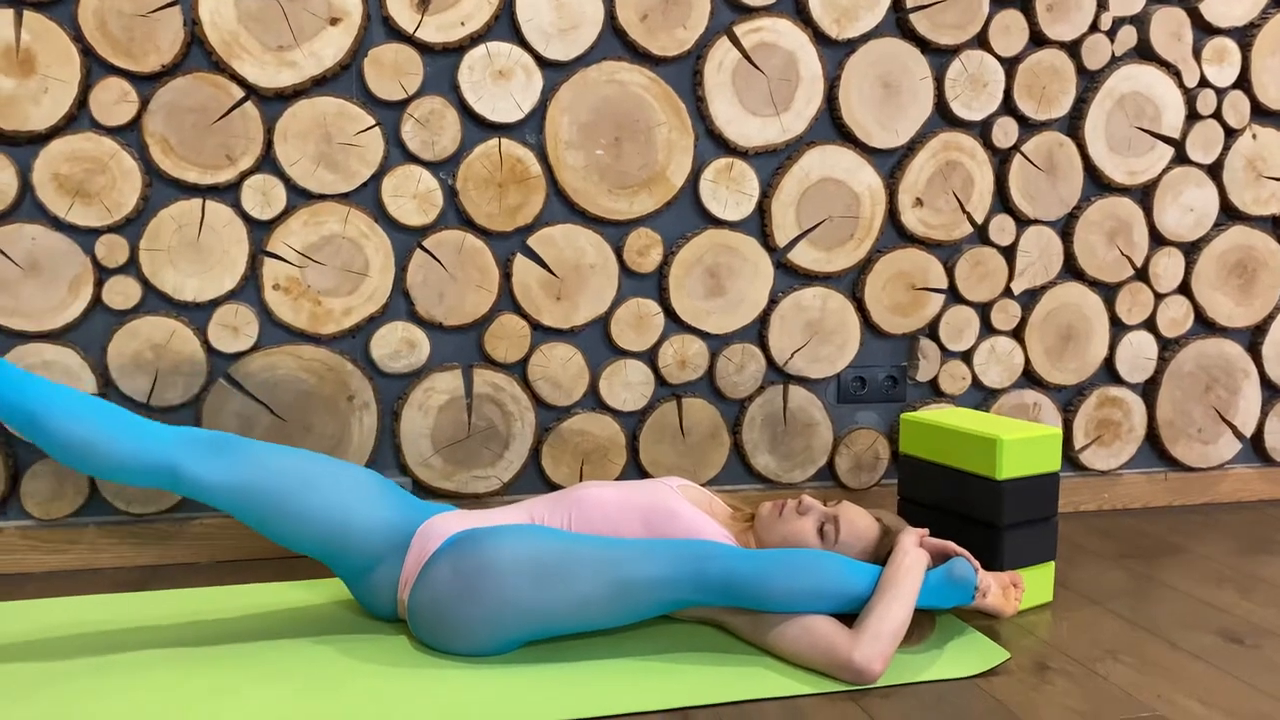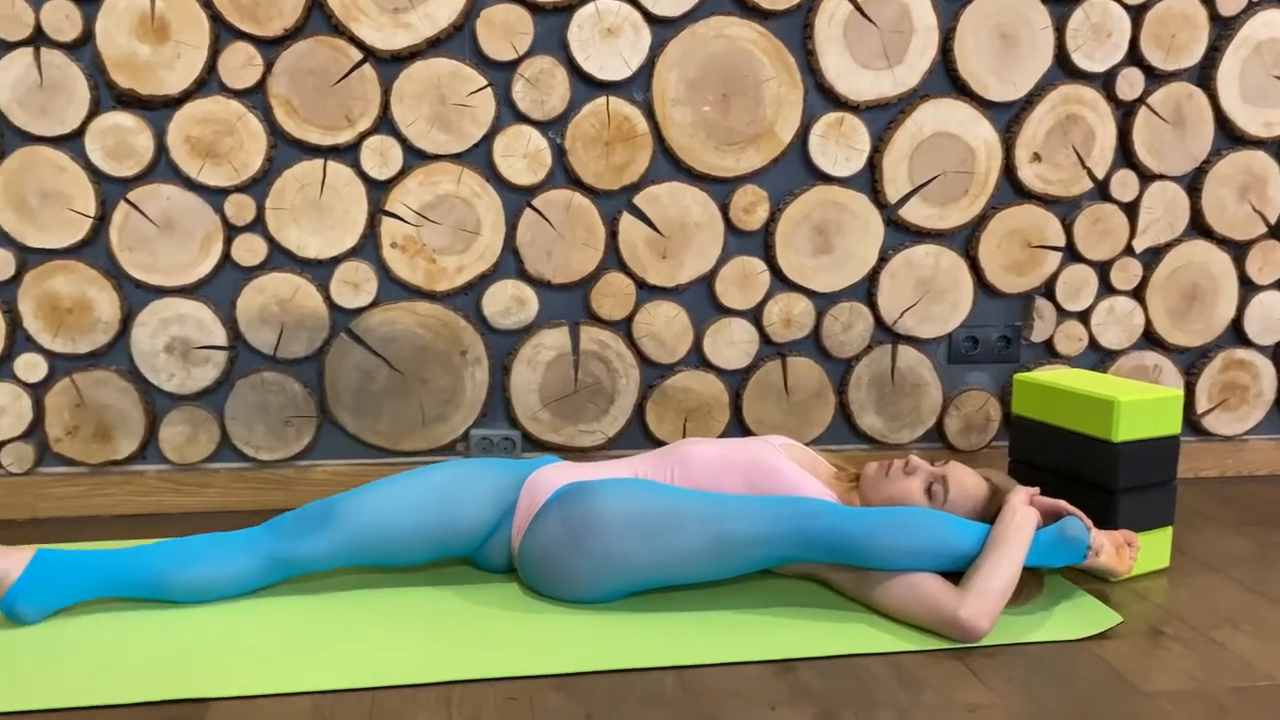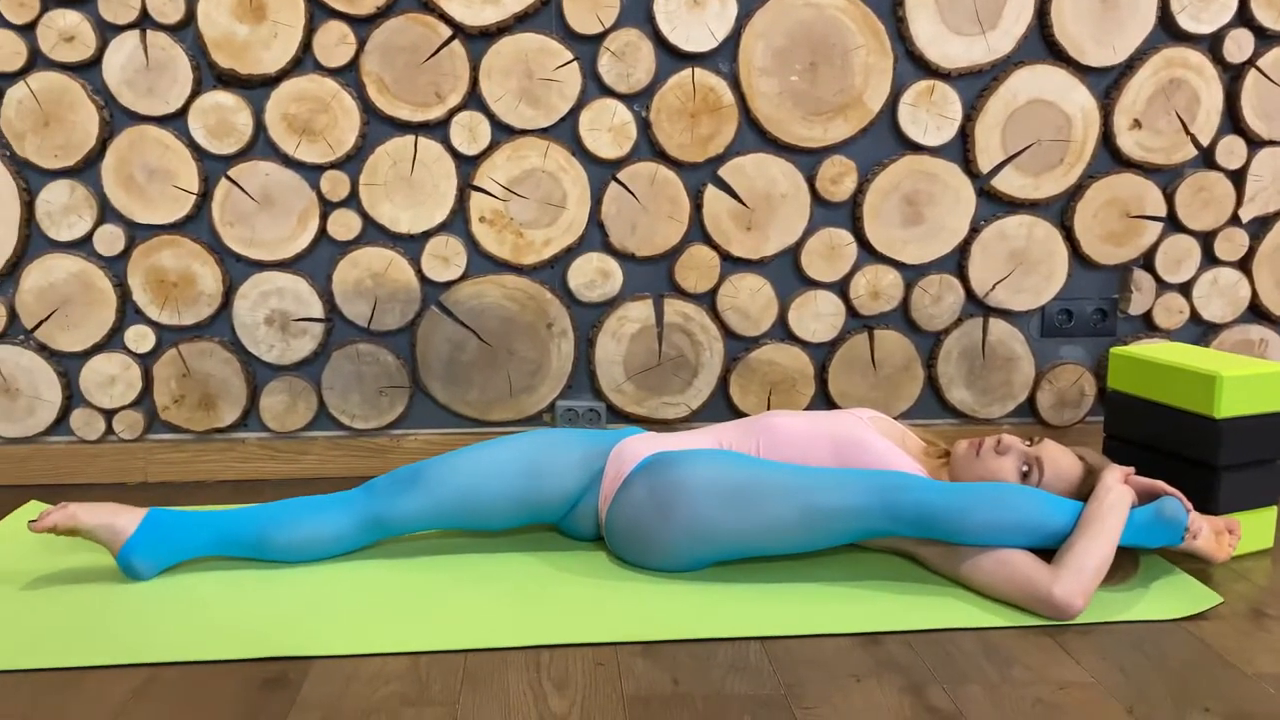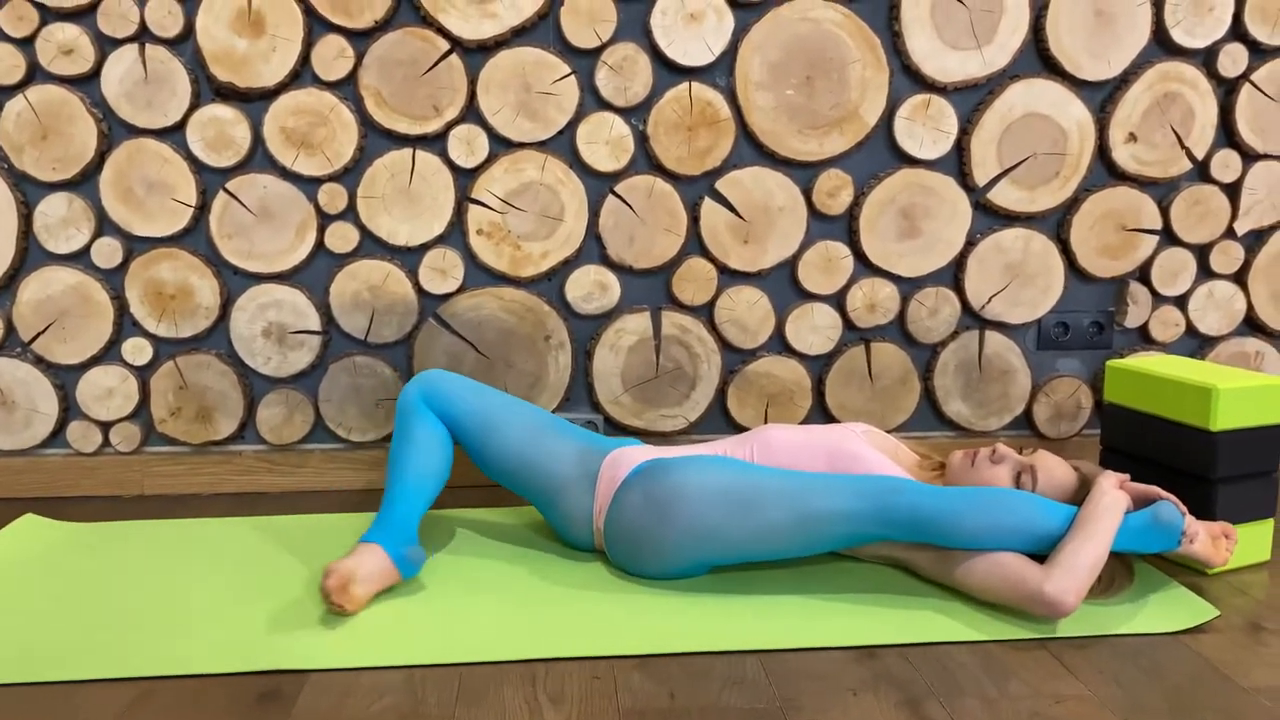
dt=1s
person 1, frame 1
left shoulder: (737, 574)
right shoulder: (708, 508)
left elbow: (863, 654)
left wrist: (914, 563)
left hip: (464, 590)
right hip: (424, 531)
right knee: (190, 457)
person 1, frame 2
left shoulder: (853, 538)
right shoulder: (811, 465)
left elbow: (968, 613)
left wrist: (1022, 525)
left hip: (575, 543)
right hip: (530, 489)
right knee: (295, 538)
person 1, frame 3
left shoulder: (940, 512)
right shoulder: (901, 437)
left elbow: (1062, 591)
left wrist: (1116, 504)
left hip: (662, 510)
right hip: (618, 459)
right knee: (389, 498)
right ankle: (159, 533)
person 1, frame 4
left shoulder: (929, 519)
right shoulder: (896, 455)
left elbow: (1051, 590)
left wrist: (1106, 507)
left hip: (657, 508)
right hip: (618, 469)
right knee: (434, 389)
right ankle: (390, 545)
